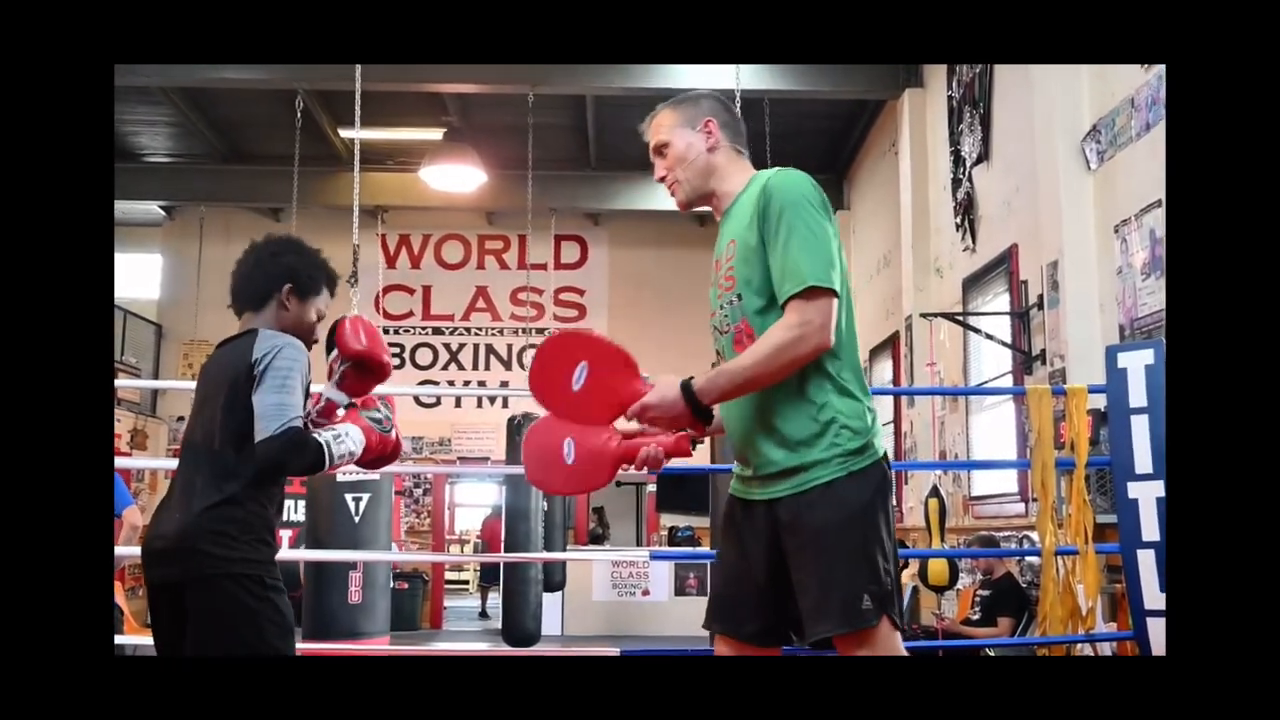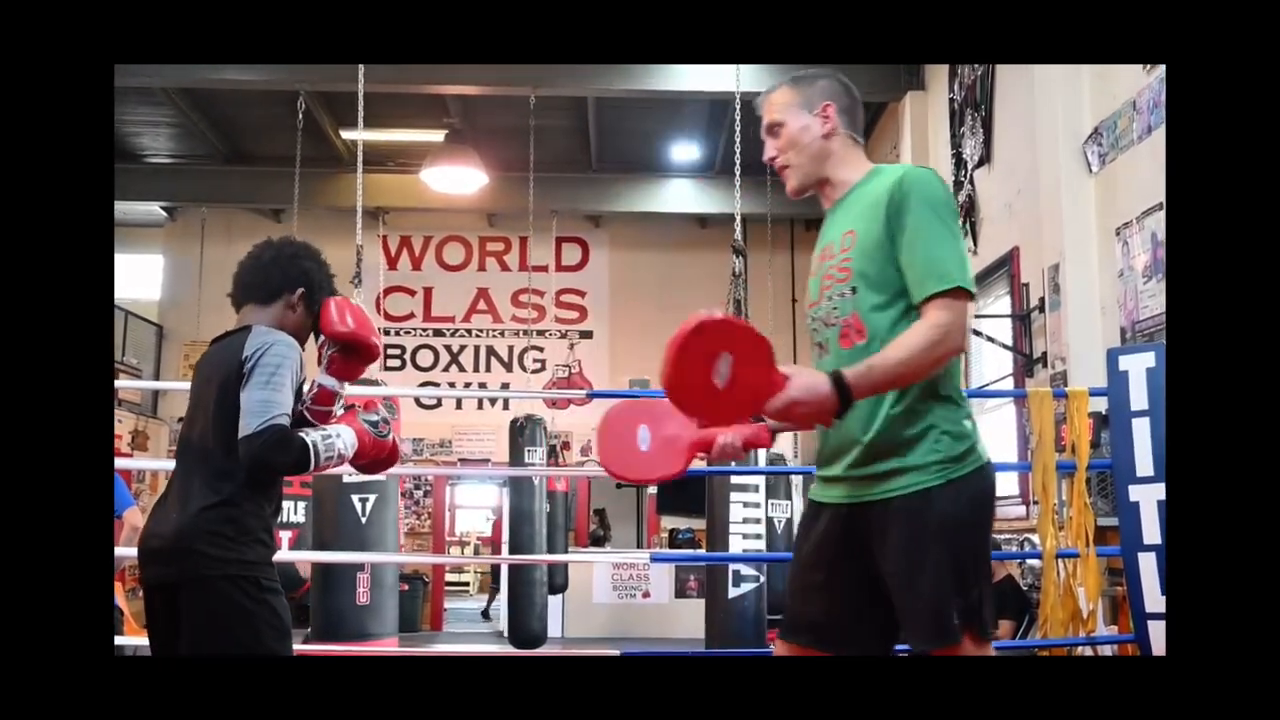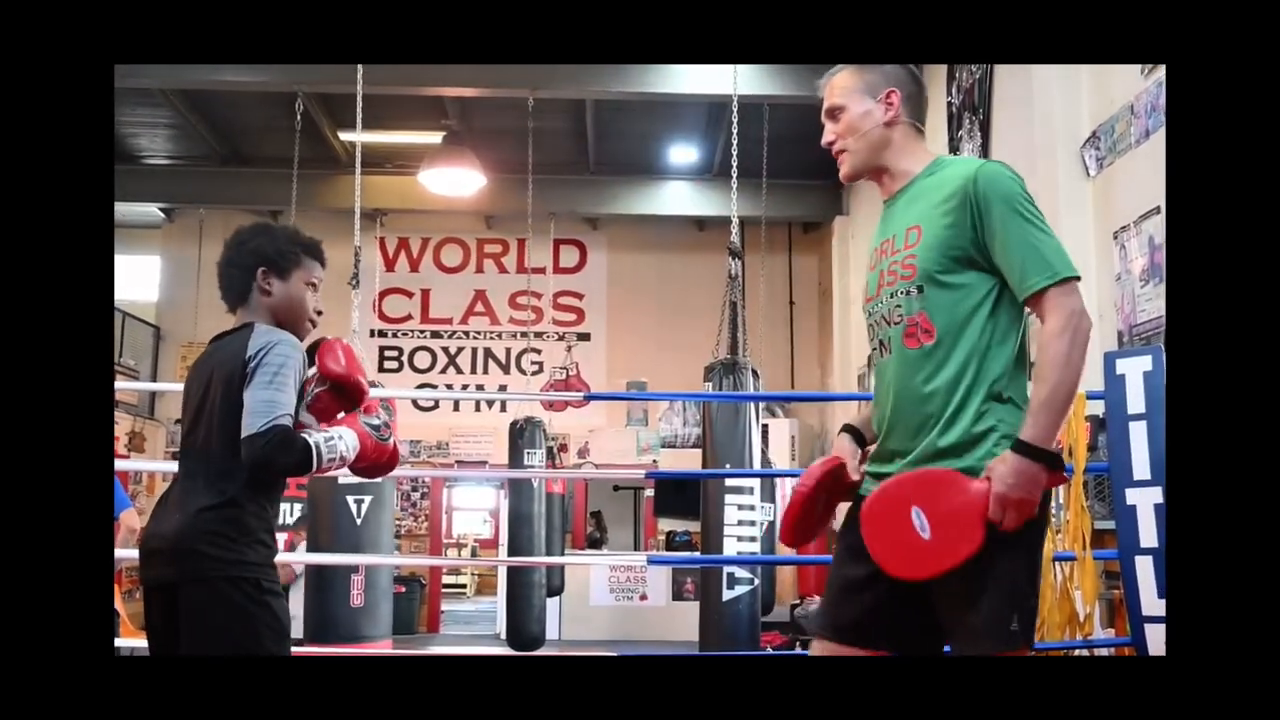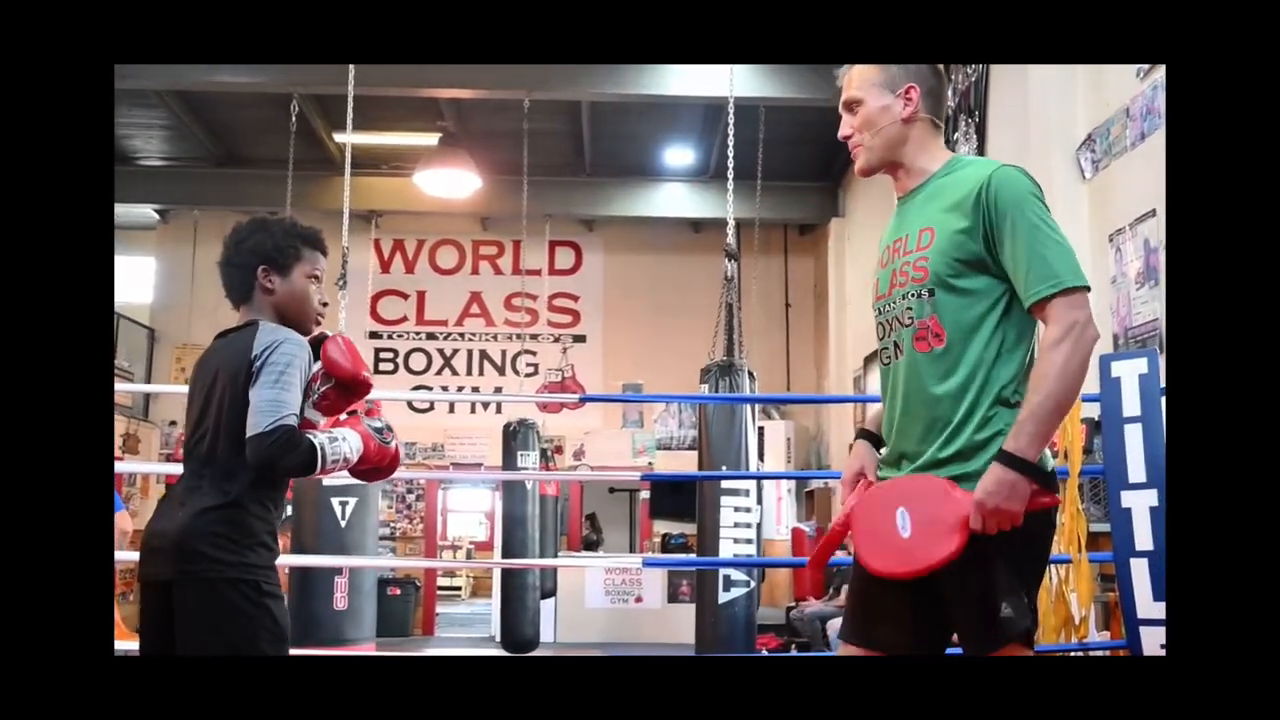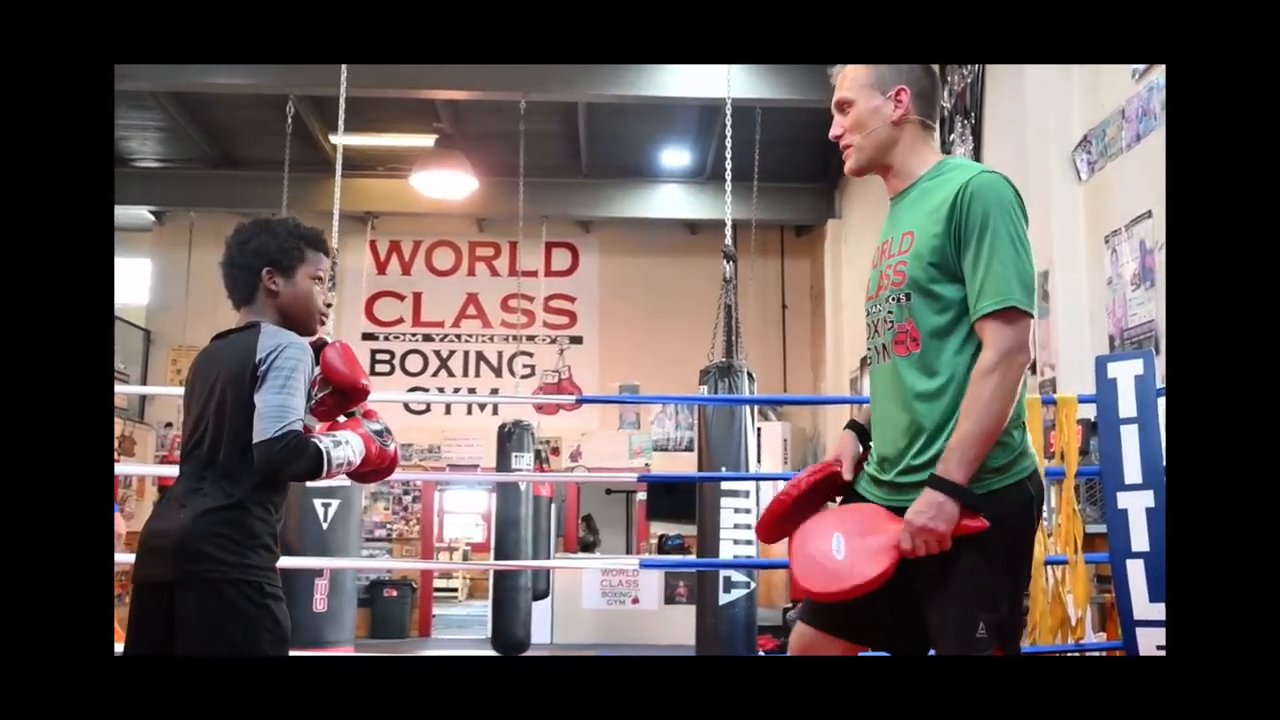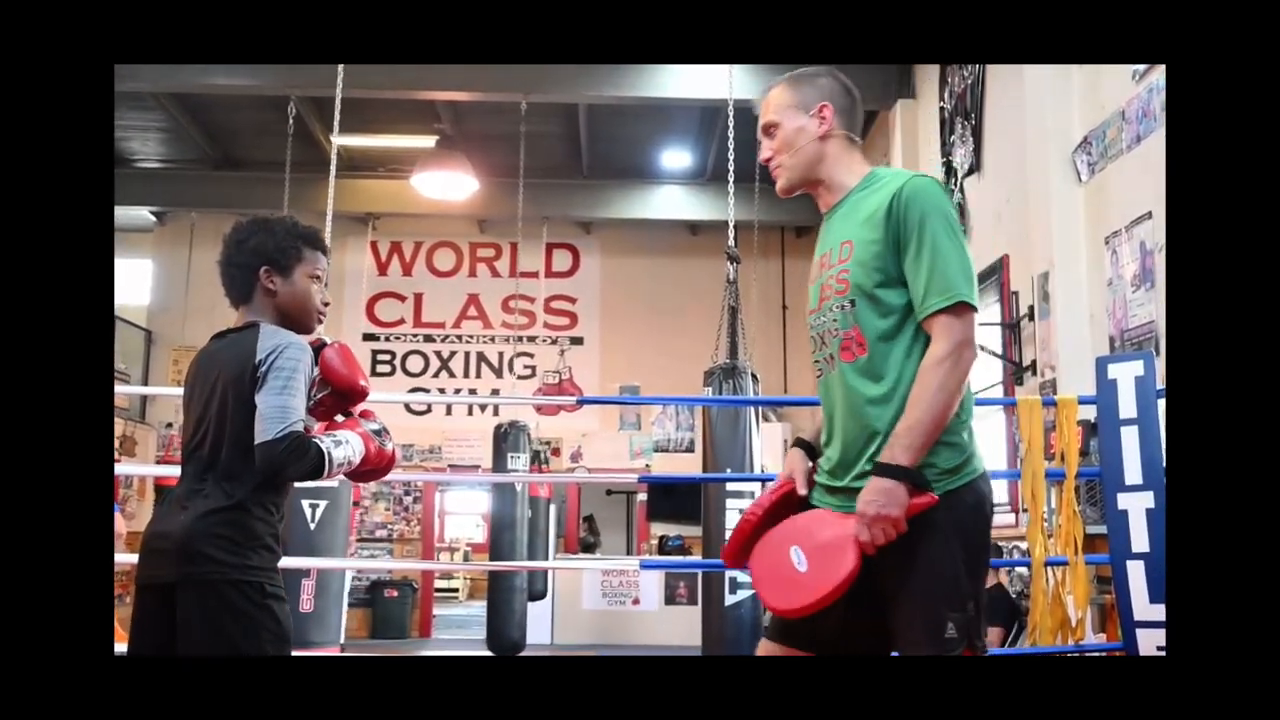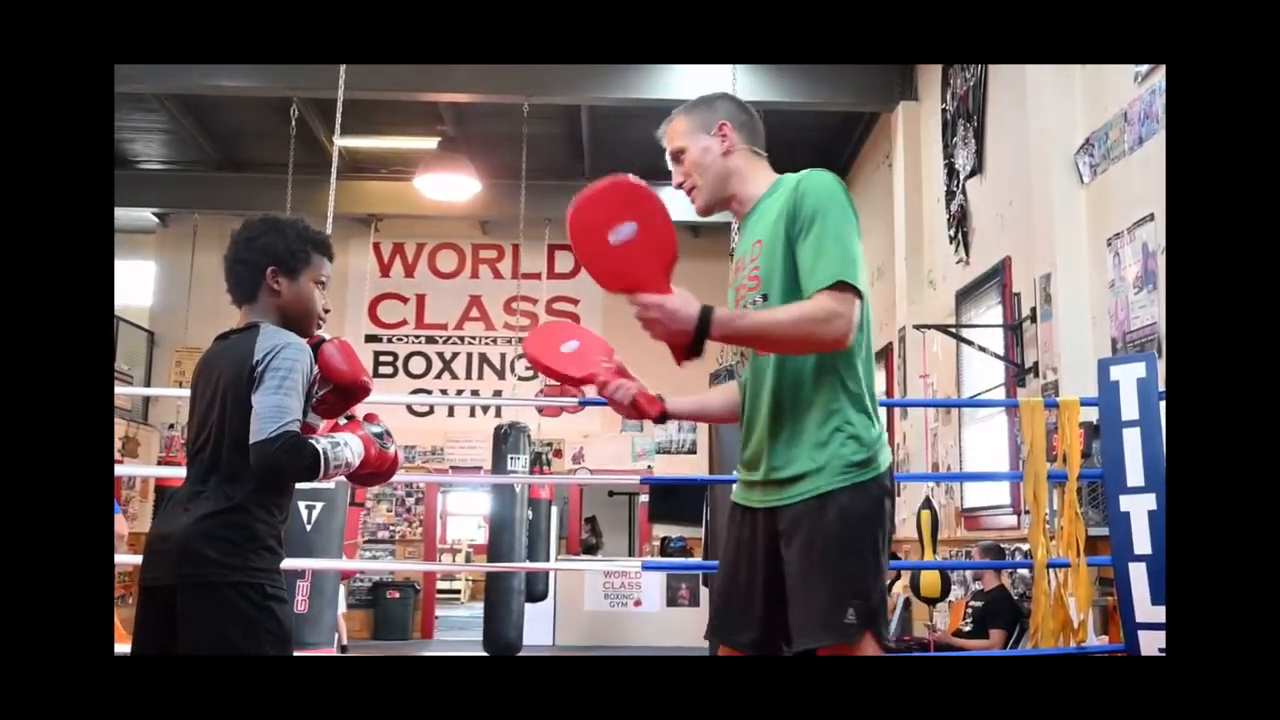
dt=0.4s
person 1, frame 1
left shoulder: (783, 191)
right shoulder: (730, 232)
left elbow: (812, 329)
left wrist: (692, 396)
right wrist: (683, 429)
left hip: (829, 471)
right hip: (757, 484)
left knee: (867, 642)
right knee: (738, 644)
person 1, frame 2
left shoulder: (907, 189)
right shoulder: (834, 229)
left elbow: (947, 325)
left wrist: (836, 388)
right wrist: (760, 418)
left hip: (928, 481)
right hip: (841, 489)
left knee: (951, 646)
right knee: (799, 648)
person 1, frame 3
left shoulder: (978, 183)
right shoulder: (886, 225)
left elbow: (1066, 317)
left wrist: (1031, 448)
right wrist: (855, 434)
left hip: (982, 487)
right hip: (887, 490)
left knee: (995, 649)
right knee: (835, 648)
person 1, frame 4
left shoulder: (993, 186)
right shoulder: (898, 224)
left elbow: (1072, 325)
left wrist: (1014, 460)
right wrist: (870, 438)
left hip: (990, 488)
left knee: (998, 648)
right knee: (864, 647)
person 1, frame 5
left shoulder: (975, 191)
right shoulder: (898, 217)
left elbow: (1005, 350)
left wrist: (947, 485)
right wrist: (860, 429)
left hip: (973, 494)
right hip: (882, 492)
right knee: (813, 644)
person 1, frame 6
left shoulder: (909, 196)
right shoulder: (830, 234)
left elbow: (954, 344)
left wrist: (894, 471)
right wrist: (807, 448)
left hip: (926, 496)
right hip: (838, 498)
right knee: (783, 648)
person 1, frame 7
left shoulder: (811, 191)
right shoulder: (750, 238)
left elbow: (835, 319)
left wrist: (704, 322)
right wrist: (656, 405)
left hip: (834, 480)
right hip: (760, 491)
left knee: (845, 648)
right knee: (741, 647)
person 2, frame 1
left shoulder: (222, 359)
right shoulder: (281, 348)
right elbow: (282, 451)
left wrist: (344, 390)
right wrist: (359, 433)
left hip: (170, 546)
right hip: (227, 553)
person 2, frame 2
left shoulder: (217, 355)
right shoulder: (274, 346)
right elbow: (267, 449)
left wrist: (334, 376)
right wrist: (351, 436)
left hip: (167, 545)
right hip: (224, 554)
person 2, frame 3
left shoulder: (211, 357)
right shoulder: (277, 345)
right elbow: (268, 449)
left wrist: (313, 413)
right wrist: (349, 438)
left hip: (167, 544)
right hip: (225, 553)
person 2, frame 4
left shoulder: (215, 354)
right shoulder: (281, 344)
right elbow: (272, 449)
left wrist: (315, 409)
right wrist: (353, 440)
left hip: (168, 542)
right hip: (226, 552)
person 2, frame 5
left shoulder: (210, 355)
right shoulder: (284, 346)
right elbow: (276, 453)
left wrist: (311, 411)
right wrist: (354, 443)
left hip: (164, 543)
right hip: (227, 554)
person 2, frame 6
left shoulder: (209, 354)
right shoulder: (284, 347)
right elbow: (279, 455)
left wrist: (308, 411)
right wrist: (353, 443)
left hip: (167, 545)
right hip: (228, 555)
person 2, frame 7
left shoulder: (216, 354)
right shoulder: (284, 348)
right elbow: (274, 454)
left wrist: (314, 410)
right wrist: (353, 445)
left hip: (172, 546)
right hip: (231, 556)
